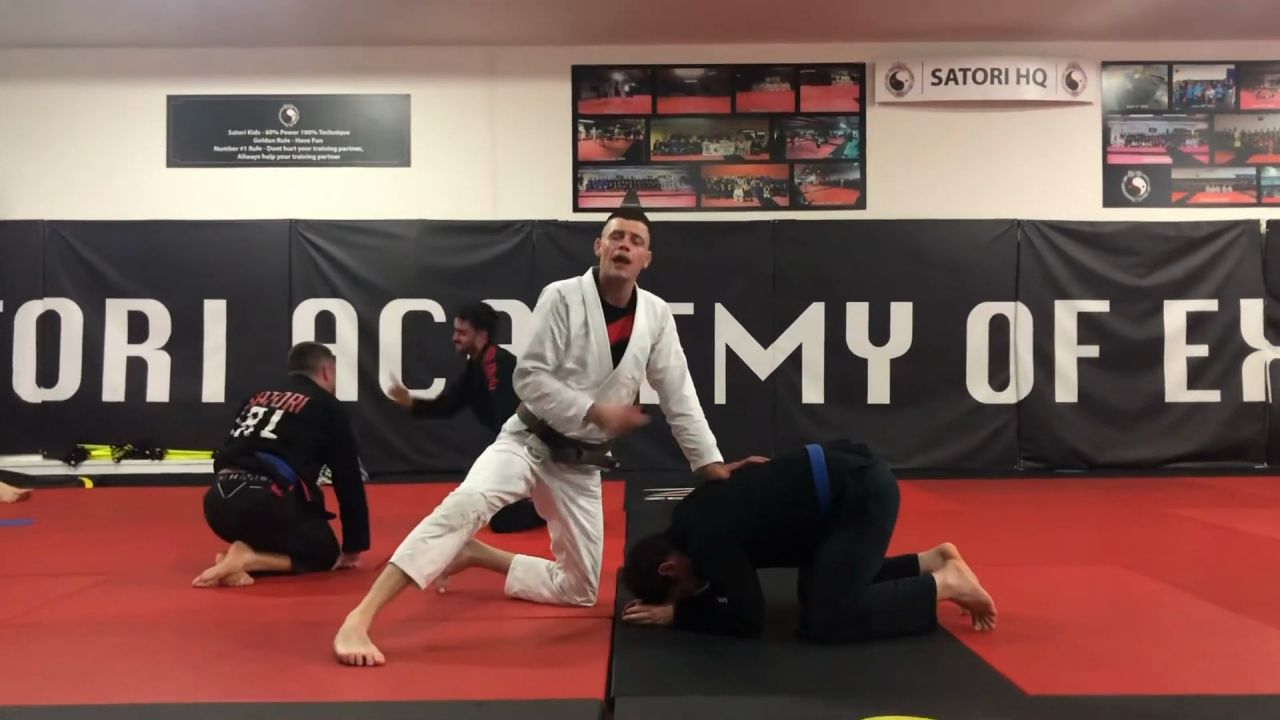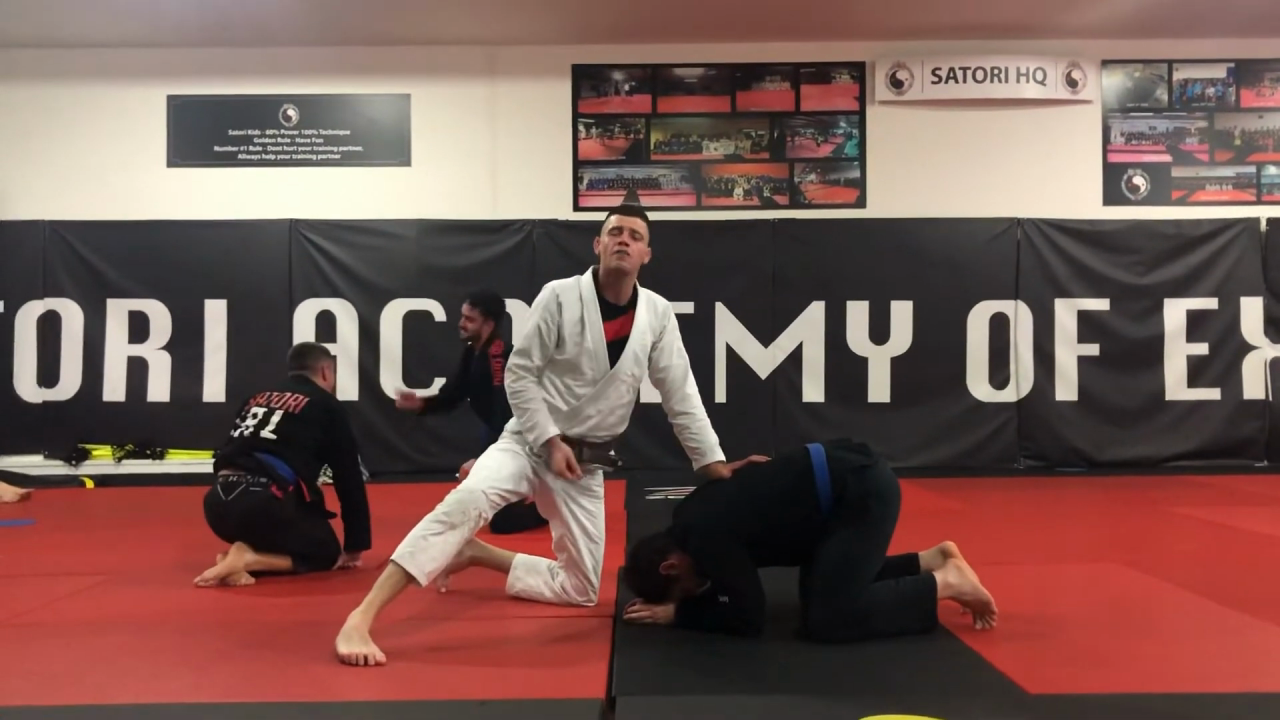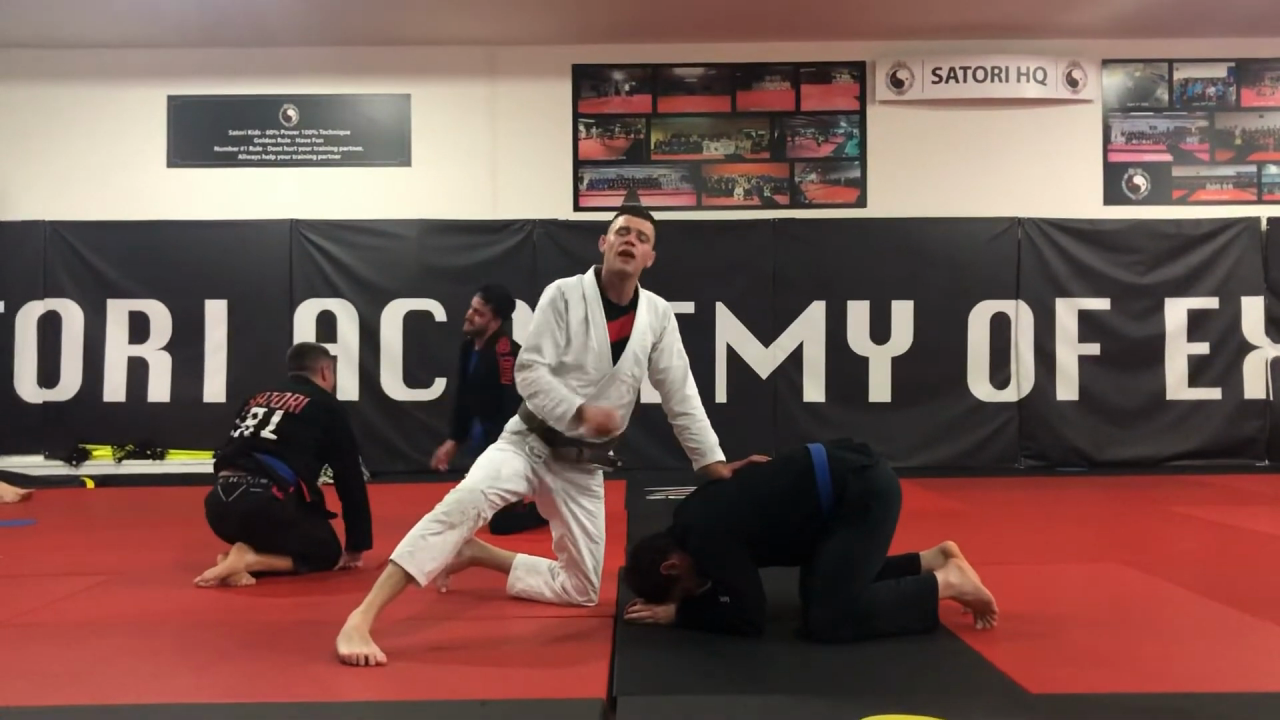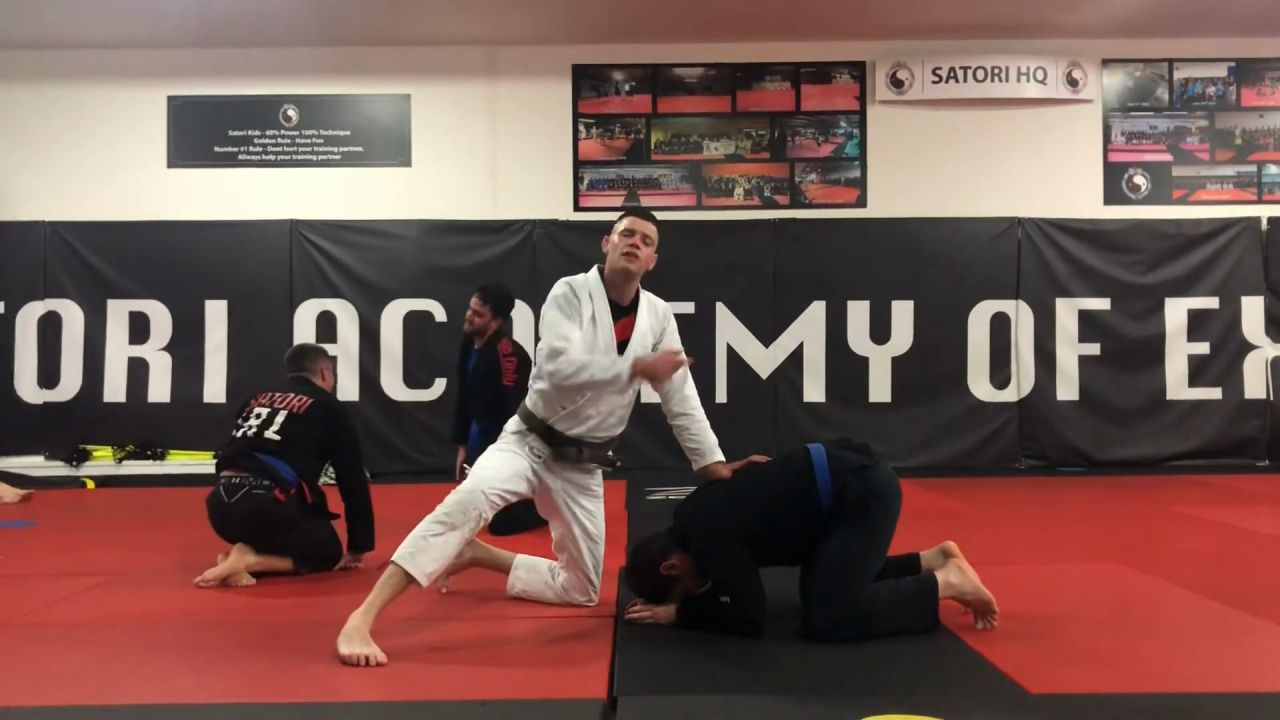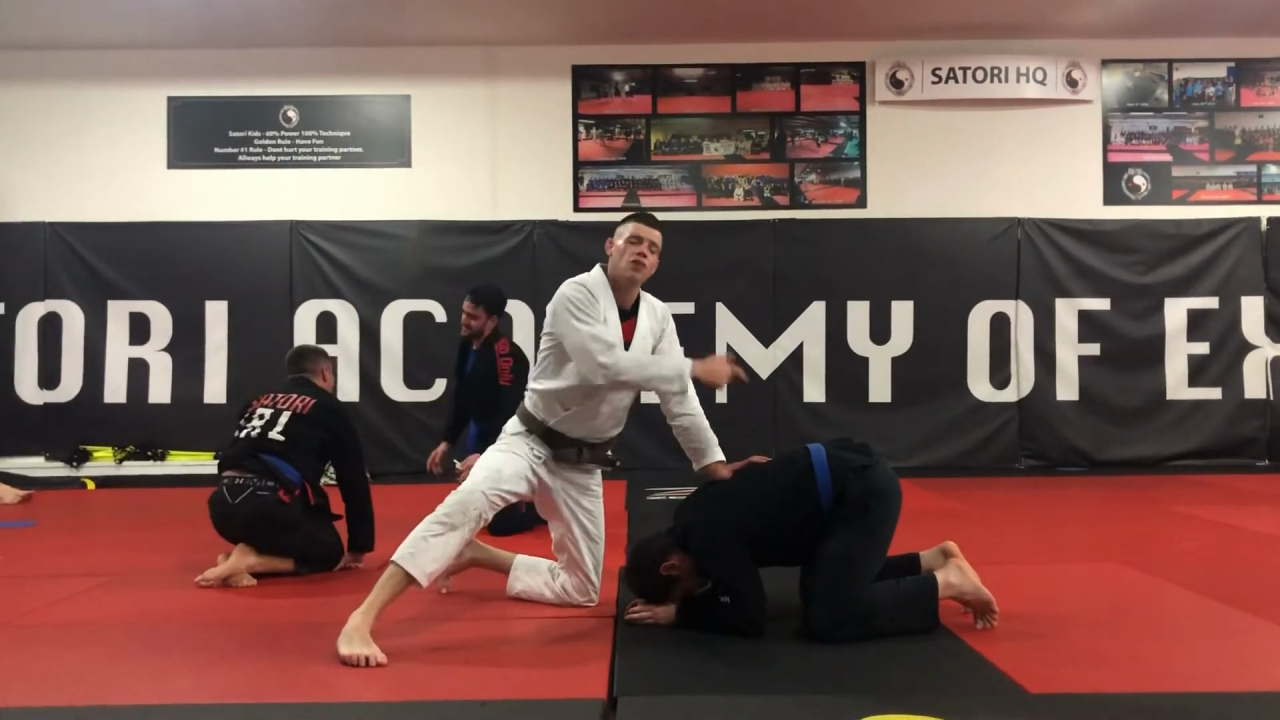
dt=0.2s
person 1, frame 1
left shoulder: (656, 314)
right shoulder: (563, 297)
left elbow: (679, 396)
right elbow: (530, 379)
left wrist: (713, 465)
right wrist: (593, 411)
left hip: (582, 463)
right hip: (531, 442)
left knee: (580, 591)
right knee: (467, 504)
left ankle: (472, 555)
right ankle: (359, 620)
person 1, frame 2
left shoulder: (658, 313)
right shoulder: (560, 296)
left elbow: (681, 395)
right elbow: (519, 375)
left wrist: (715, 463)
right wrist: (550, 441)
left hip: (586, 461)
right hip: (531, 442)
left knee: (581, 590)
right knee: (467, 502)
left ankle: (473, 554)
right ankle: (361, 619)
person 1, frame 3
left shoulder: (658, 314)
right shoulder: (565, 295)
left elbow: (681, 396)
right elbow: (529, 373)
left wrist: (716, 464)
right wrist: (580, 410)
left hip: (583, 464)
right hip: (532, 440)
left knee: (581, 590)
right knee: (466, 501)
left ankle: (474, 553)
right ankle: (361, 619)
person 1, frame 4
left shoulder: (658, 315)
right shoulder: (571, 292)
left elbow: (680, 396)
right elbow: (557, 366)
left wrist: (715, 465)
right wrist: (635, 367)
left hip: (583, 463)
right hip: (532, 440)
left knee: (582, 590)
right knee: (469, 500)
left ankle: (474, 554)
right ankle: (362, 619)
person 1, frame 5
left shoulder: (657, 316)
right shoulder: (576, 295)
left elbow: (675, 393)
right elbow: (609, 366)
left wrist: (715, 463)
right wrist: (695, 370)
left hip: (581, 463)
right hip: (531, 441)
left knee: (582, 590)
right knee: (469, 501)
left ankle: (475, 555)
right ankle: (362, 619)
person 2, frame 1
left shoulder: (704, 537)
right shoulder: (690, 520)
left elbow: (747, 618)
right elbow: (732, 588)
left wrist: (673, 612)
right wrist: (669, 600)
left hip: (862, 492)
right hip: (848, 479)
left knee: (825, 619)
right knee: (817, 590)
left ankle: (944, 584)
right ankle: (933, 560)
person 2, frame 2
left shoulder: (705, 536)
right shoulder: (691, 519)
left elbow: (749, 617)
right elbow: (731, 586)
left wrist: (674, 610)
right wrist: (670, 599)
left hip: (863, 491)
right hip: (849, 478)
left knee: (825, 619)
right knee: (819, 589)
left ankle: (944, 582)
right ankle: (933, 559)
person 2, frame 3
left shoulder: (705, 536)
right shoulder: (692, 519)
left elbow: (750, 618)
right elbow: (734, 587)
left wrist: (676, 610)
right wrist: (679, 599)
left hip: (865, 490)
right hip: (849, 477)
left knee: (826, 619)
right knee: (820, 589)
left ankle: (946, 582)
right ankle: (934, 559)
person 2, frame 4
left shoulder: (706, 537)
right shoulder: (692, 519)
left elbow: (750, 617)
right elbow: (734, 587)
left wrist: (676, 611)
left hip: (864, 490)
right hip: (849, 477)
left knee: (826, 619)
right knee: (820, 589)
left ankle: (946, 582)
right ankle: (934, 559)
person 2, frame 5
left shoulder: (706, 537)
right shoulder: (692, 519)
left elbow: (750, 618)
right elbow: (733, 587)
left wrist: (676, 612)
right wrist: (664, 599)
left hip: (864, 490)
right hip: (849, 478)
left knee: (826, 619)
right knee: (820, 589)
left ankle: (946, 582)
right ankle: (935, 559)
person 3, frame 1
left shoulder: (496, 363)
right shoulder: (476, 364)
left elbow: (504, 416)
right elbow: (450, 405)
right wrist: (412, 403)
left knee: (502, 519)
person 3, frame 2
left shoulder: (500, 356)
right shoulder: (473, 352)
left elbow: (506, 412)
right elbow: (453, 394)
right wrist: (421, 404)
left knee: (502, 520)
person 3, frame 3
left shoulder: (507, 353)
right shoulder: (469, 346)
left elbow: (513, 411)
right elbow: (464, 399)
right wrist: (453, 440)
right hip: (486, 436)
left knee: (500, 521)
person 3, frame 4
left shoulder: (509, 355)
right shoulder: (468, 345)
left elbow: (514, 414)
right wrist: (461, 445)
right hip: (481, 437)
left knee: (501, 522)
person 3, frame 5
left shoulder: (506, 355)
right shoulder: (467, 346)
left elbow: (510, 414)
left wrist: (482, 456)
right wrist: (447, 441)
right hip: (480, 438)
left knee: (500, 522)
person 4, frame 1
left shoulder: (257, 398)
right shoulder: (328, 407)
right elbow: (348, 478)
right wrist: (353, 546)
left hip: (220, 501)
right hip: (264, 502)
right knee: (326, 554)
left ankle: (242, 554)
right ankle: (246, 560)
person 4, frame 2
left shoulder: (257, 399)
right shoulder: (327, 407)
right elbow: (349, 478)
right wrist: (354, 546)
left hip: (220, 502)
right hip: (264, 503)
left knee: (300, 540)
right knee: (326, 553)
left ankle: (241, 556)
right ankle: (247, 559)
person 4, frame 3
left shoulder: (257, 400)
right shoulder: (328, 407)
right elbow: (350, 478)
right wrist: (356, 547)
left hip: (221, 503)
right hip: (265, 502)
right knee: (327, 553)
left ankle: (243, 555)
right ankle: (247, 560)
person 4, frame 4
left shoulder: (257, 400)
right shoulder: (330, 408)
right elbow: (353, 480)
right wrist: (358, 547)
left hip: (222, 502)
right hip: (268, 503)
left knee: (294, 542)
right knee: (328, 554)
left ankle: (244, 555)
right ankle: (247, 561)
person 4, frame 5
left shoulder: (259, 401)
right shoulder: (331, 409)
right elbow: (354, 481)
right wrist: (358, 548)
left hip: (225, 503)
right hip: (270, 504)
right knee: (329, 554)
left ankle: (244, 555)
right ankle: (249, 561)
